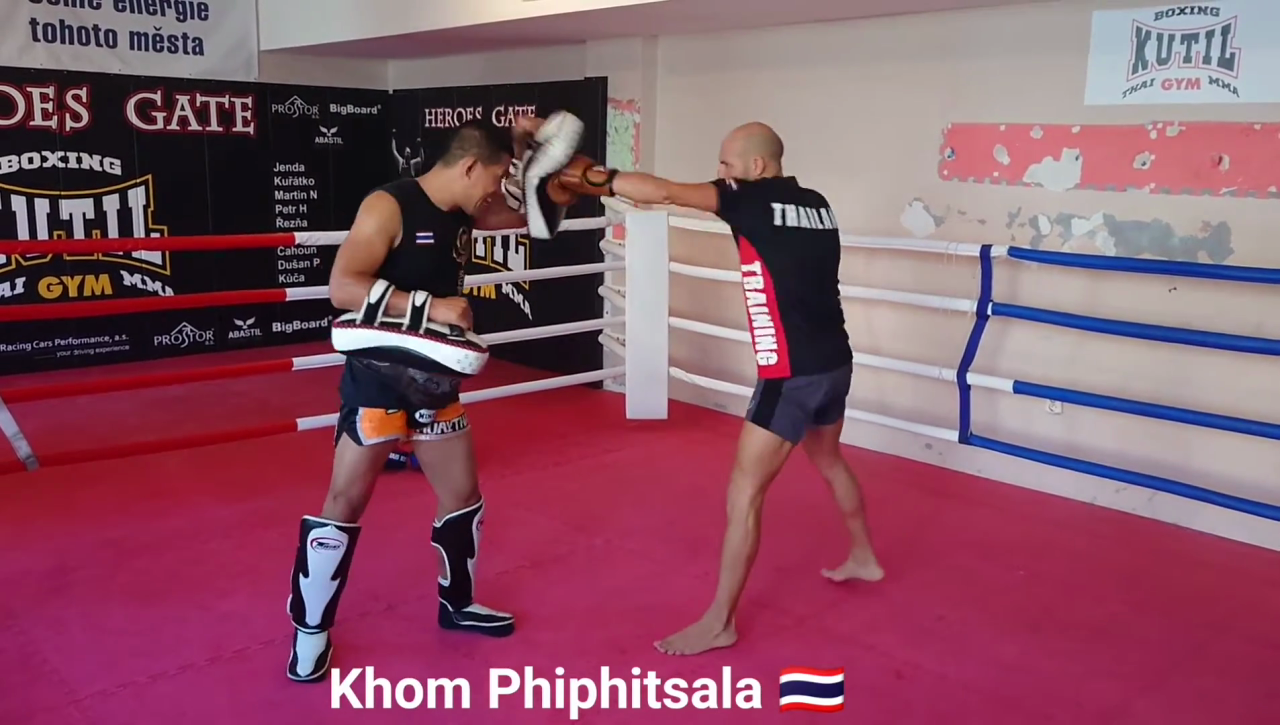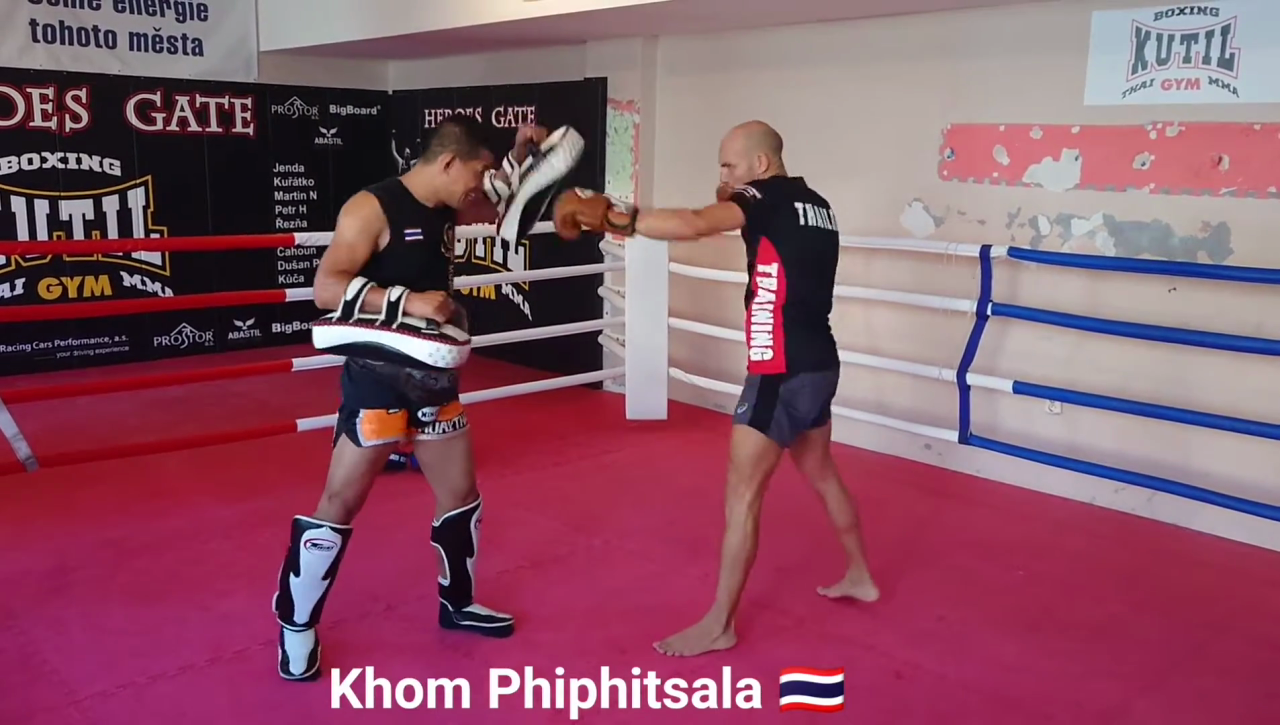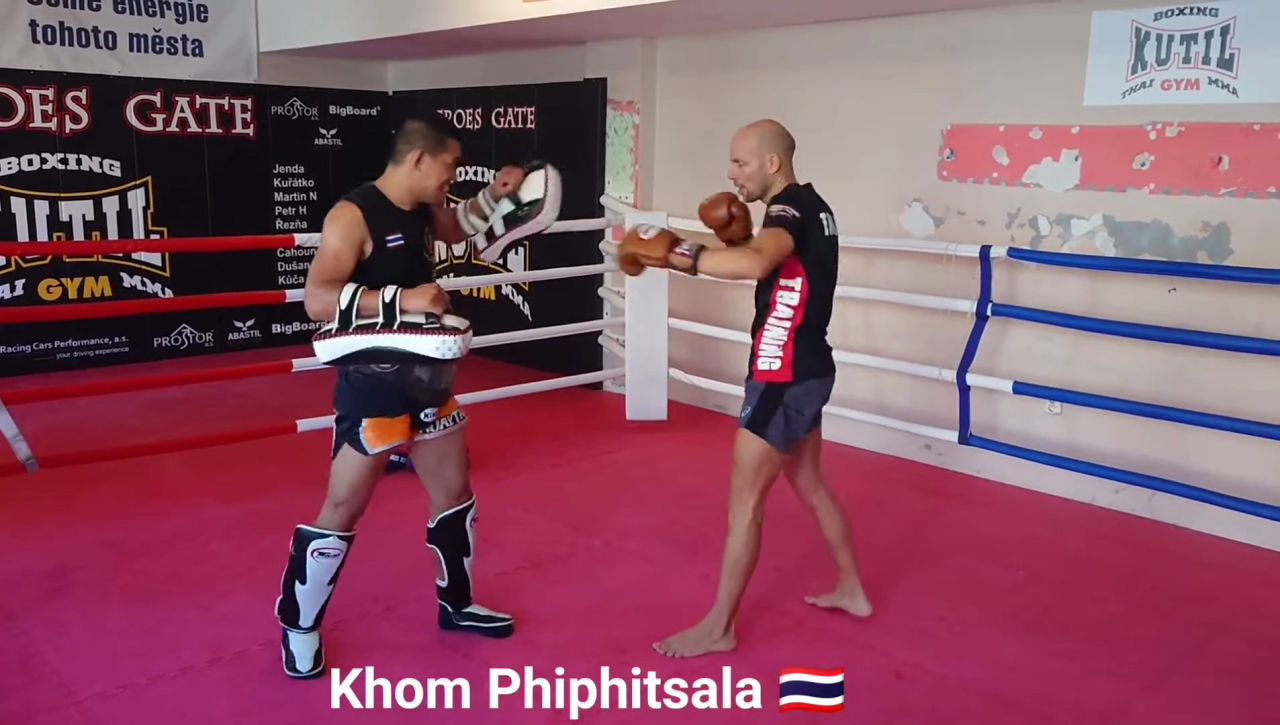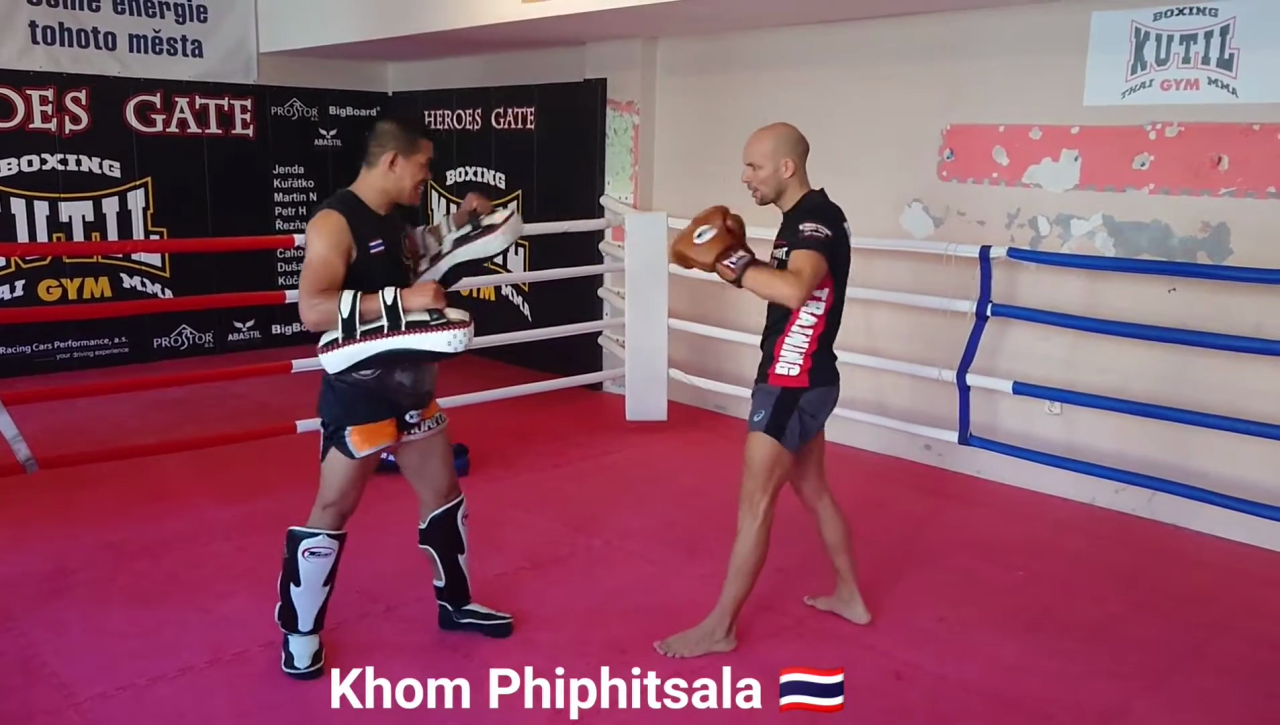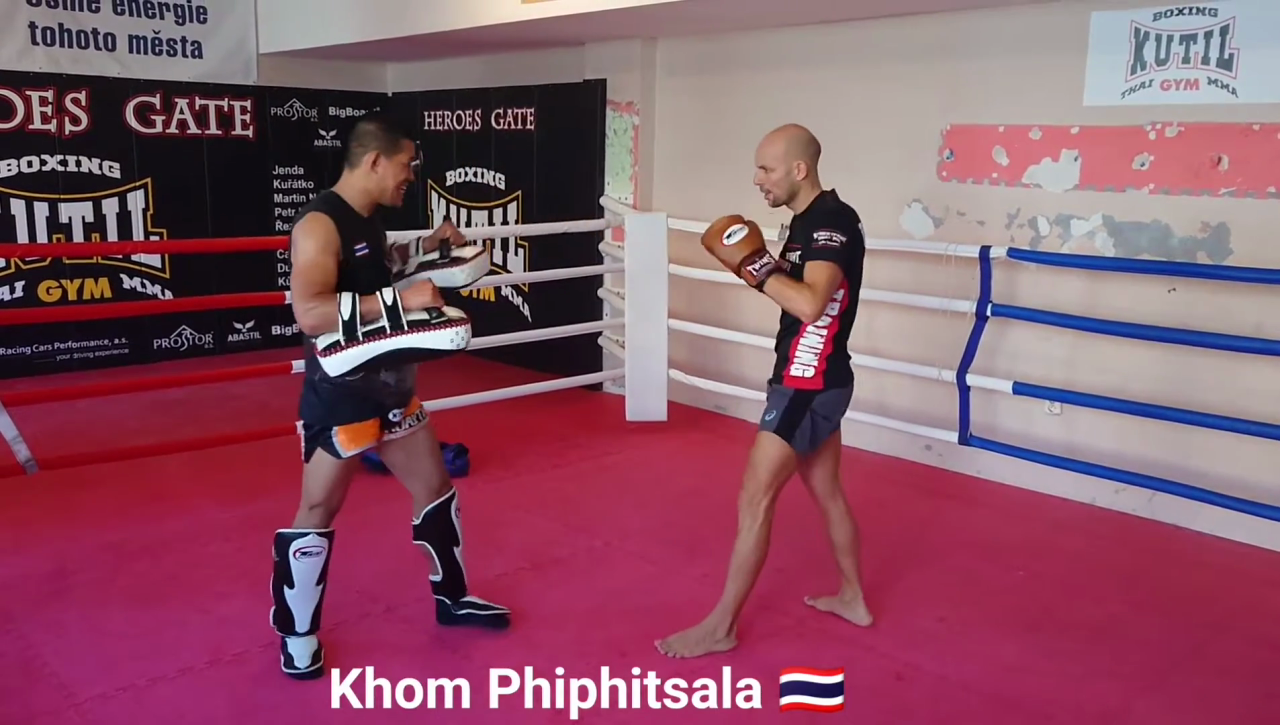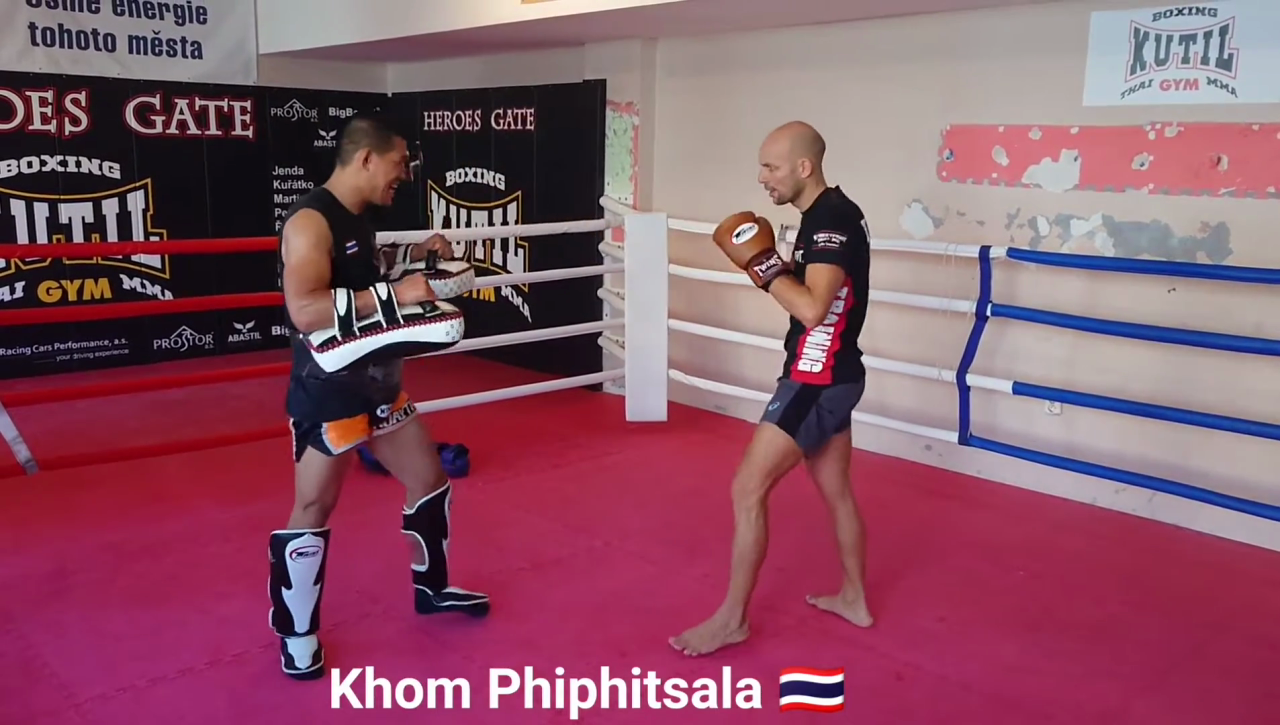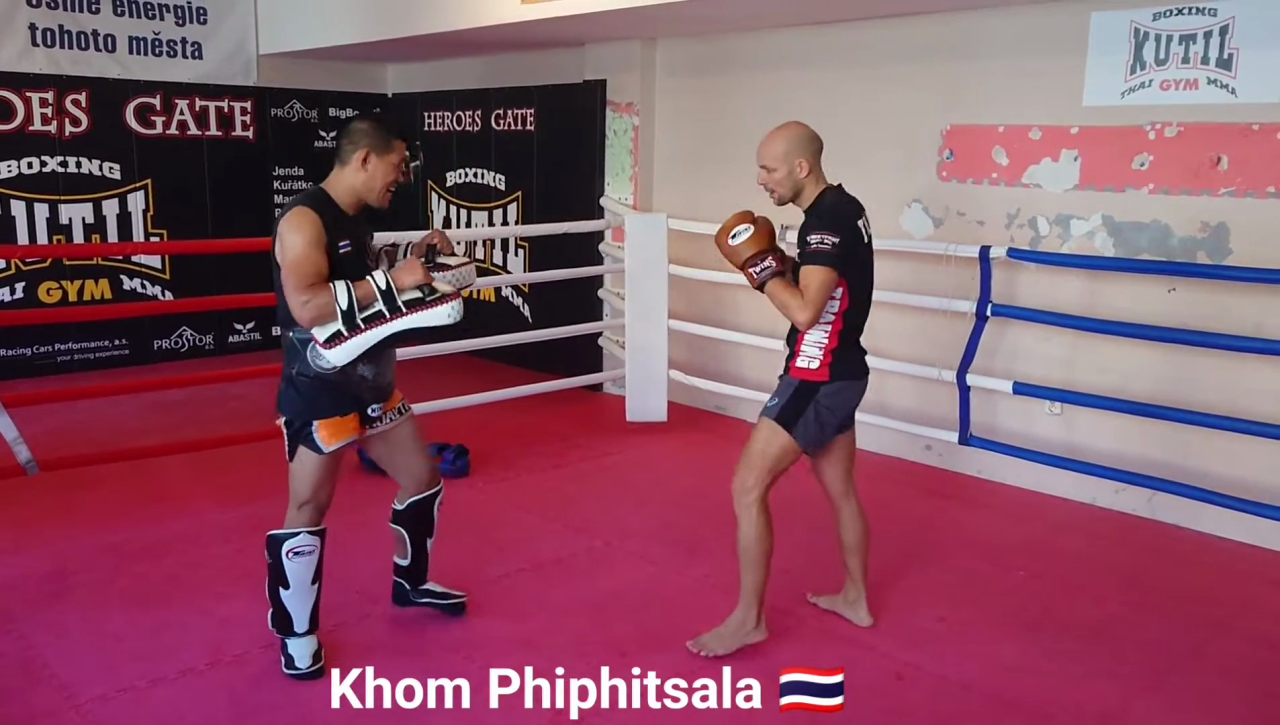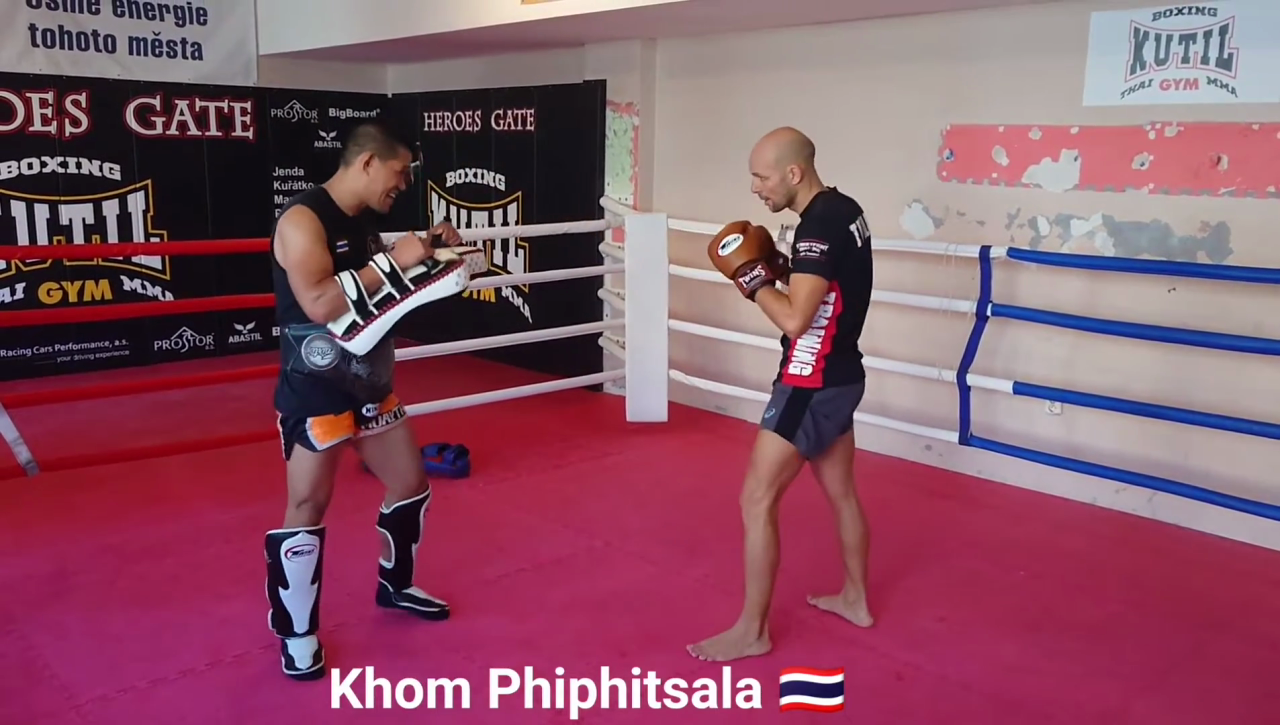
dt=0.1s
person 1, frame 1
left shoulder: (457, 212)
right shoulder: (389, 207)
right elbow: (345, 287)
left wrist: (517, 148)
right wrist: (427, 305)
left hip: (435, 388)
right hip: (376, 387)
left knee: (464, 497)
right knee: (344, 506)
left ankle: (457, 604)
right ankle: (310, 628)
person 1, frame 2
left shoulder: (444, 208)
right shoulder: (372, 207)
left elbow: (502, 204)
right elbow: (326, 289)
left wrist: (518, 153)
right wrist: (405, 300)
left hip: (436, 386)
right hip: (378, 386)
left knee: (462, 497)
right knee: (340, 506)
left ankle: (458, 604)
right ankle: (297, 626)
person 1, frame 3
left shoulder: (421, 212)
right shoulder: (352, 215)
left elbow: (469, 228)
right elbow: (318, 300)
left wrist: (498, 193)
right wrist: (401, 298)
left hip: (429, 387)
right hip: (374, 390)
left knee: (455, 497)
right knee: (341, 512)
left ankle: (457, 605)
right ankle: (299, 627)
person 1, frame 4
left shoulder: (391, 217)
right shoulder: (334, 222)
left elbow: (417, 251)
right elbow: (315, 311)
left wrist: (459, 218)
right wrist: (401, 299)
left hip: (410, 388)
right hip: (357, 395)
left knee: (445, 495)
right knee: (331, 514)
left ankle: (456, 603)
right ankle: (300, 630)
person 1, frame 5
left shoulder: (367, 219)
right shoulder: (319, 225)
right elbow: (311, 314)
left wrist: (426, 247)
right wrist: (400, 299)
left hip: (391, 388)
right hip: (338, 396)
left knee: (435, 489)
right knee: (318, 514)
left ankle: (451, 598)
right ankle: (296, 632)
person 1, frame 6
left shoulder: (357, 217)
right shoulder: (310, 222)
right elbow: (305, 311)
left wrist: (413, 256)
right wrist: (394, 294)
left hip: (379, 384)
right hip: (327, 392)
left knee: (430, 481)
right knee: (312, 513)
left ankle: (433, 587)
right ankle: (297, 633)
person 1, frame 7
left shoulder: (354, 218)
right shoulder: (303, 220)
right elbow: (309, 309)
left wrist: (416, 254)
right wrist: (392, 279)
left hip: (373, 385)
right hip: (319, 393)
left knee: (422, 480)
right knee: (308, 511)
left ankle: (411, 581)
right ankle: (297, 632)
person 1, frame 8
left shoulder: (361, 221)
right shoulder: (302, 219)
right elbow: (320, 302)
left wrist: (420, 251)
right wrist: (393, 262)
left hip: (370, 384)
right hip: (315, 391)
left knee: (410, 485)
right knee: (307, 511)
left ankle: (395, 586)
right ankle: (297, 633)
person 2, frame 1
left shoulder: (752, 197)
right shoulder: (815, 205)
left elbow: (667, 191)
left wrist: (596, 177)
left hip: (789, 374)
right hip: (834, 363)
left knee: (744, 493)
right knee: (827, 459)
left ankle: (719, 622)
right ankle: (862, 558)
person 2, frame 2
left shoulder: (766, 199)
right shoulder: (816, 206)
left elbow: (691, 224)
left wrist: (611, 217)
left hip: (781, 374)
right hip: (821, 366)
left knee: (741, 498)
right knee: (819, 472)
left ankle: (718, 625)
right ankle: (859, 575)
person 2, frame 3
left shoulder: (793, 208)
right shoulder: (806, 210)
left elbow: (753, 264)
left wrist: (677, 251)
right wrist: (738, 236)
left hip: (782, 378)
right hip: (808, 372)
left knee: (744, 502)
right knee: (809, 484)
left ankle: (718, 628)
right ankle: (852, 591)
person 2, frame 4
left shoulder: (814, 220)
right shoulder: (808, 217)
left elbow: (792, 290)
left wrist: (727, 261)
right wrist: (742, 253)
left hip: (795, 382)
right hip: (812, 379)
left knee: (755, 505)
right knee: (813, 491)
left ankle: (719, 627)
right ankle: (850, 597)
person 2, frame 5
left shoulder: (830, 222)
right shoulder: (812, 219)
left elbow: (810, 305)
left wrist: (753, 265)
right wrist: (758, 263)
left hip: (807, 386)
right hip: (823, 381)
left knee: (755, 501)
right knee: (827, 493)
left ankle: (720, 626)
right ankle: (852, 598)
person 2, frame 6
left shoulder: (834, 220)
right shoulder: (823, 215)
left elbow: (812, 308)
left wrist: (762, 265)
right wrist: (768, 261)
left hip: (816, 381)
right hip: (834, 377)
left knee: (747, 491)
right knee: (836, 491)
left ankle: (732, 618)
right ankle: (854, 598)
person 2, frame 7
left shoulder: (828, 221)
right shoulder: (842, 208)
left elbow: (804, 312)
left wrist: (759, 267)
right wrist: (778, 261)
left hip: (816, 379)
right hip: (842, 373)
left knee: (747, 489)
right knee: (840, 490)
left ankle: (748, 620)
right ankle: (855, 597)
person 2, frame 8
left shoulder: (820, 225)
right shoulder: (842, 210)
left elbow: (794, 320)
left wrist: (751, 277)
right wrist: (775, 266)
left hip: (811, 384)
right hip: (841, 377)
left knee: (757, 500)
right knee: (840, 491)
left ankle: (751, 630)
right ankle: (855, 598)
